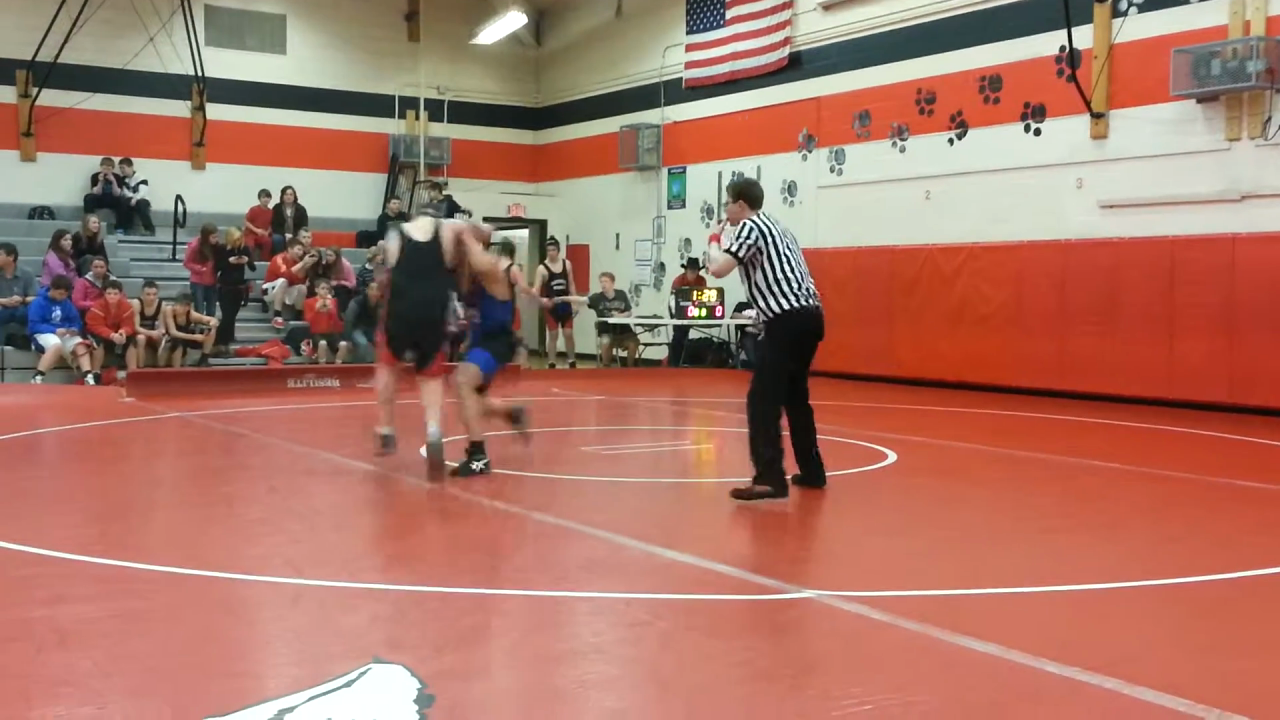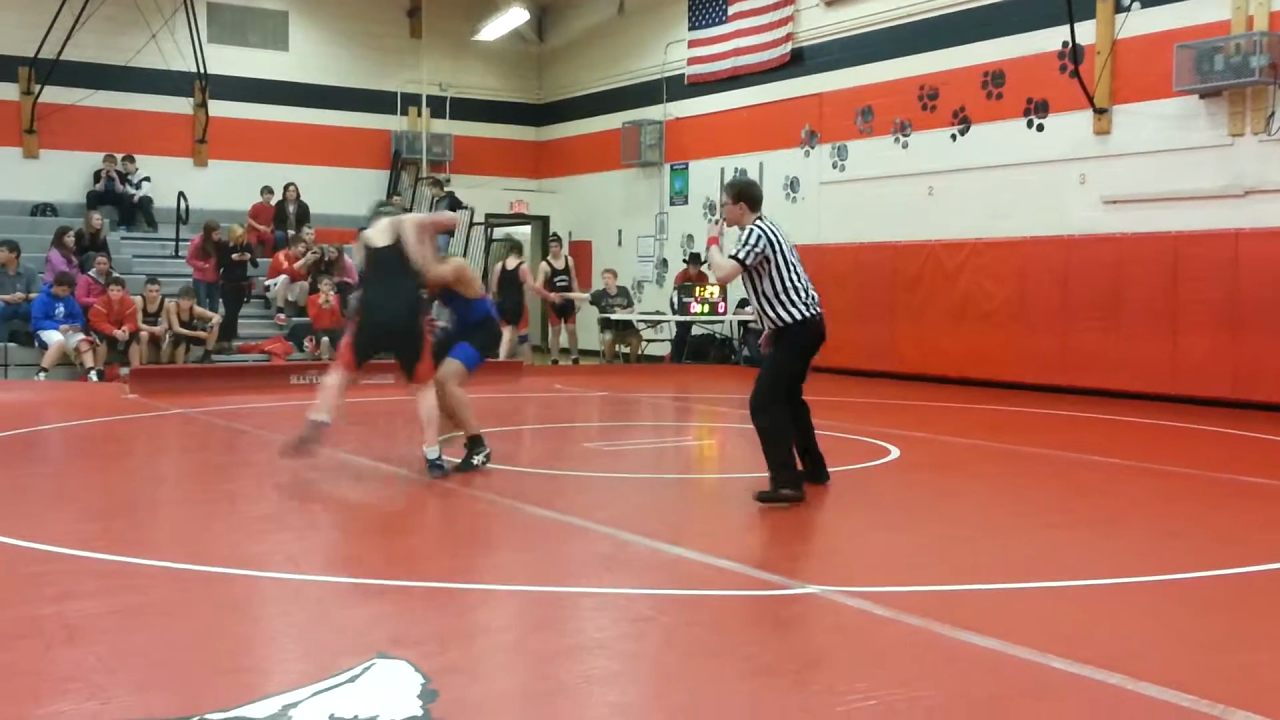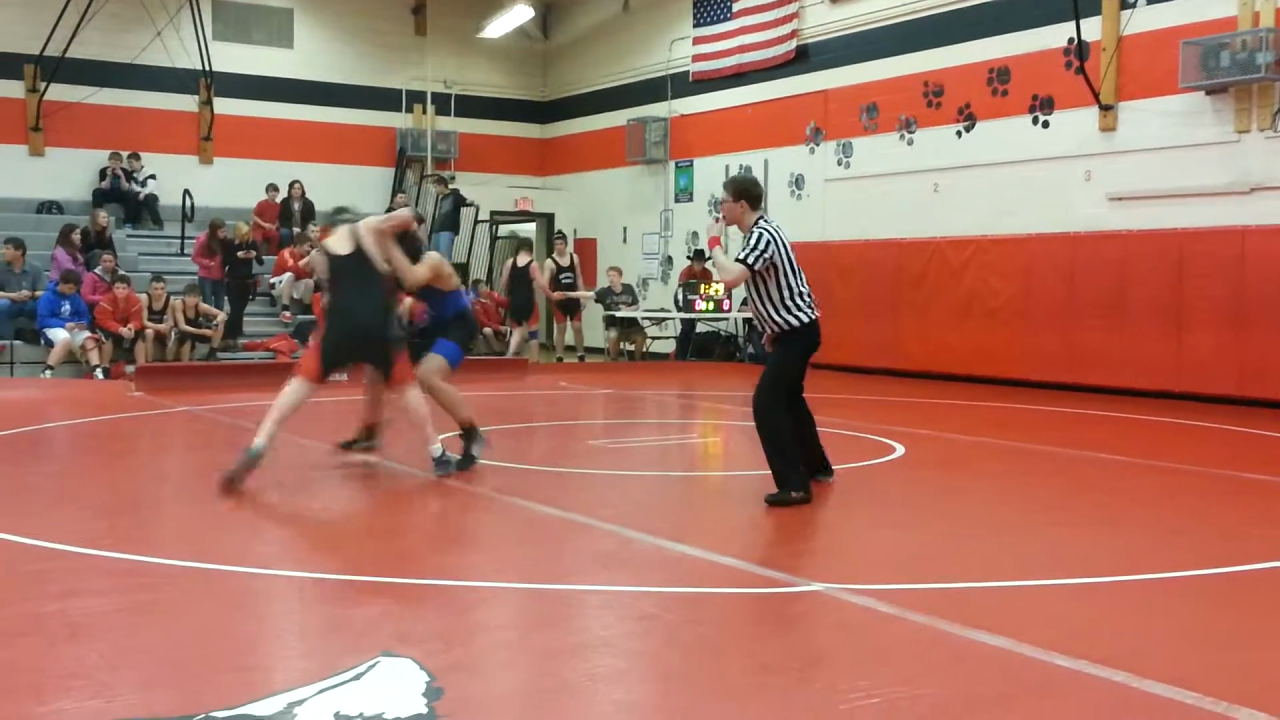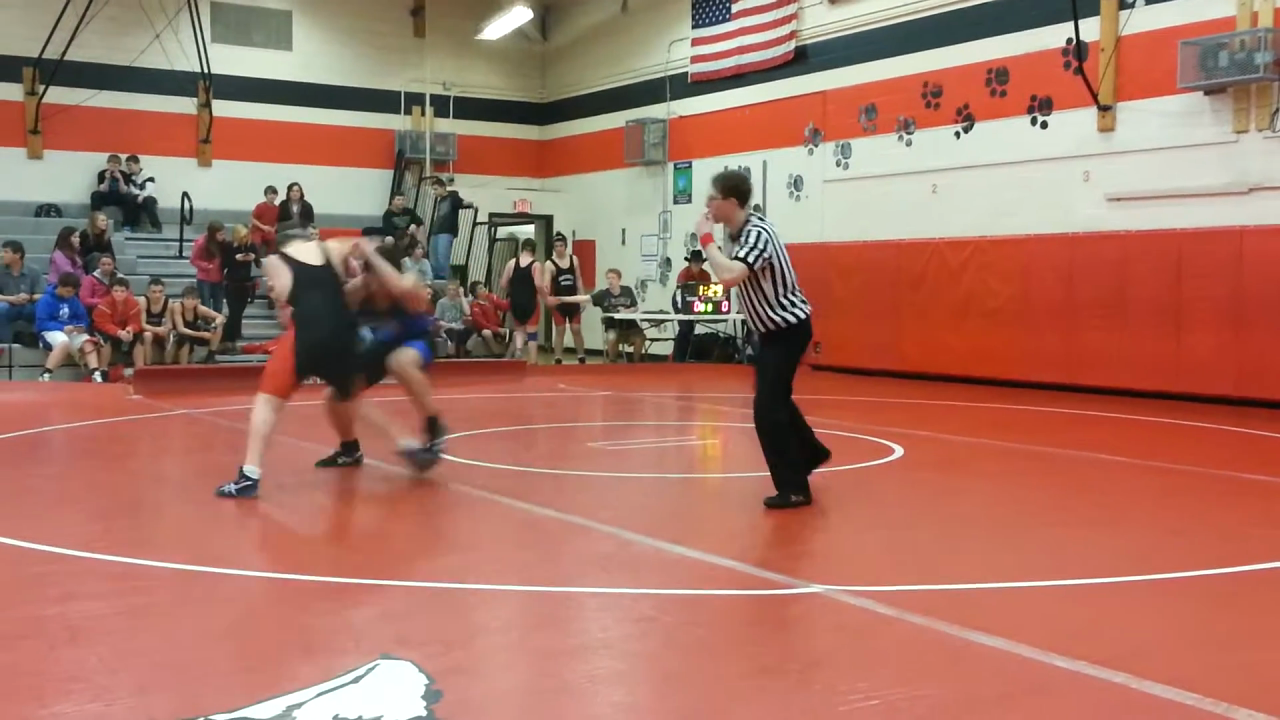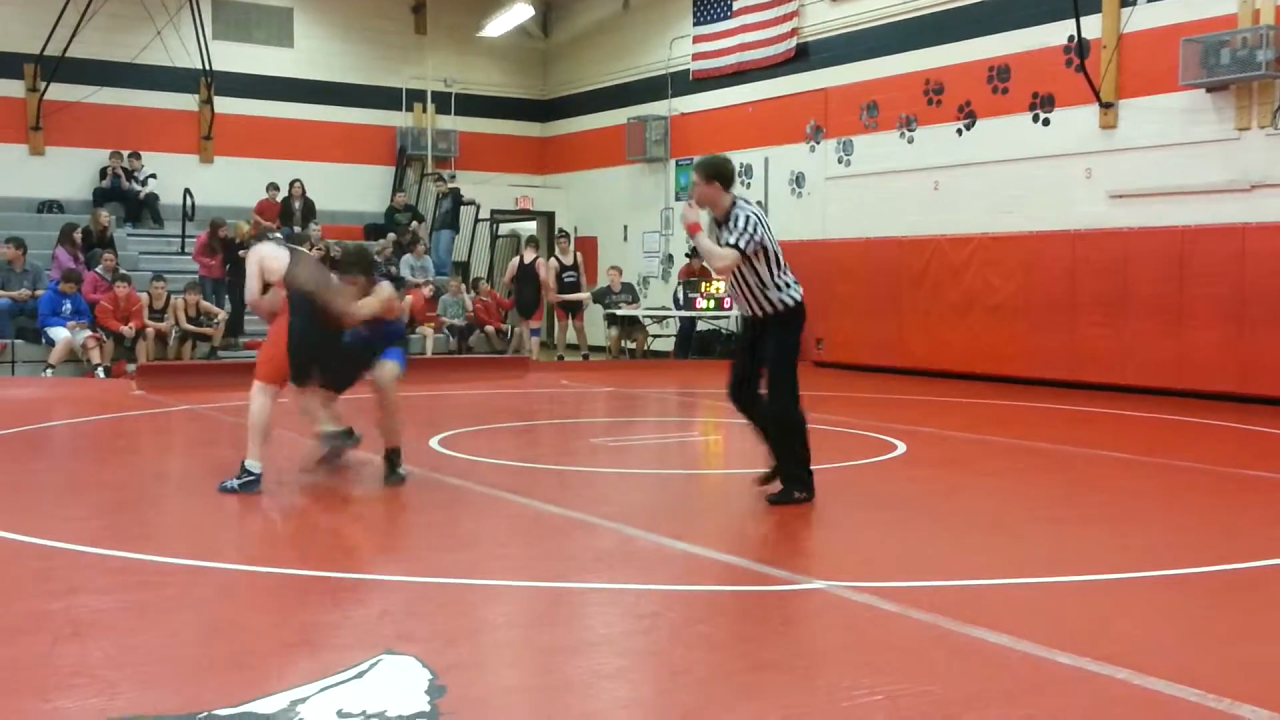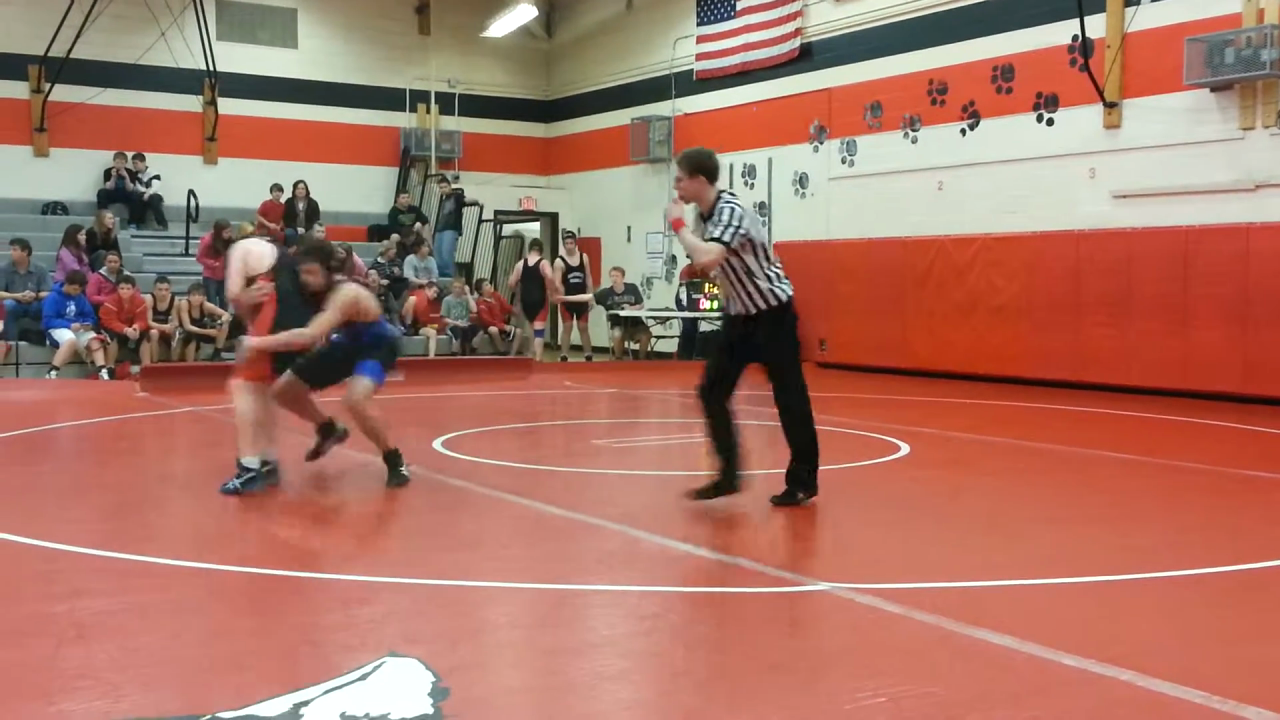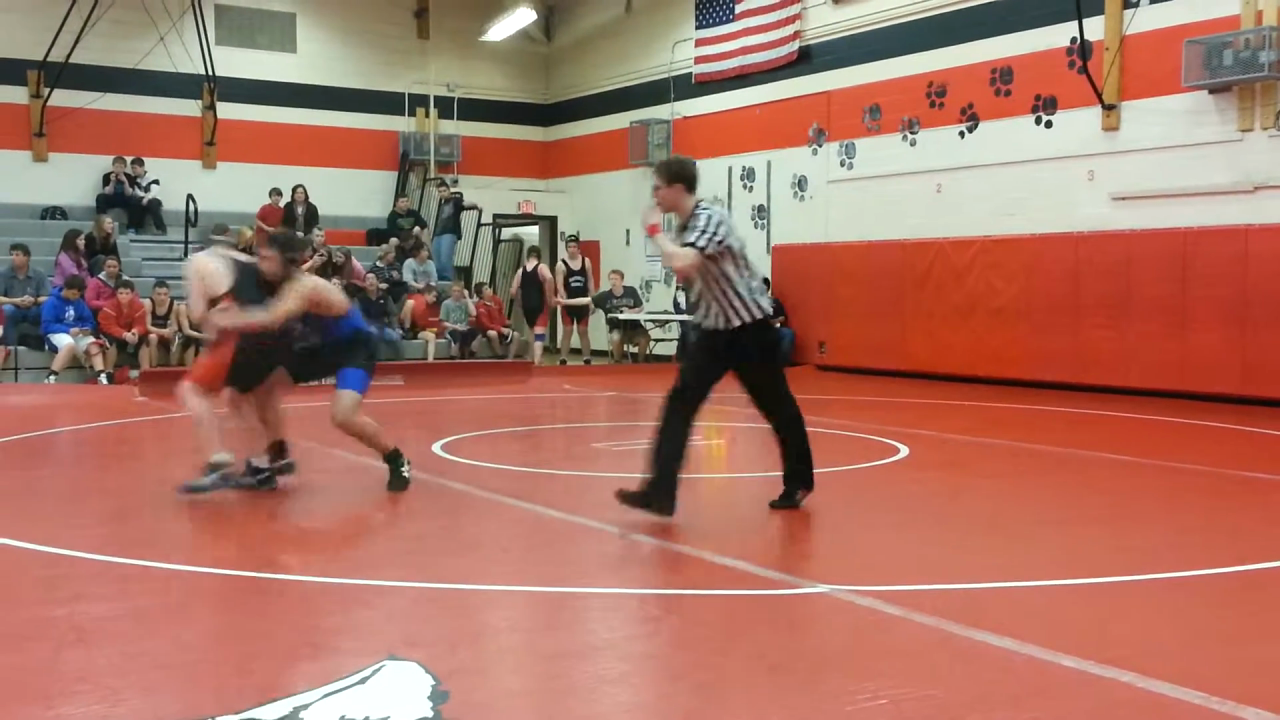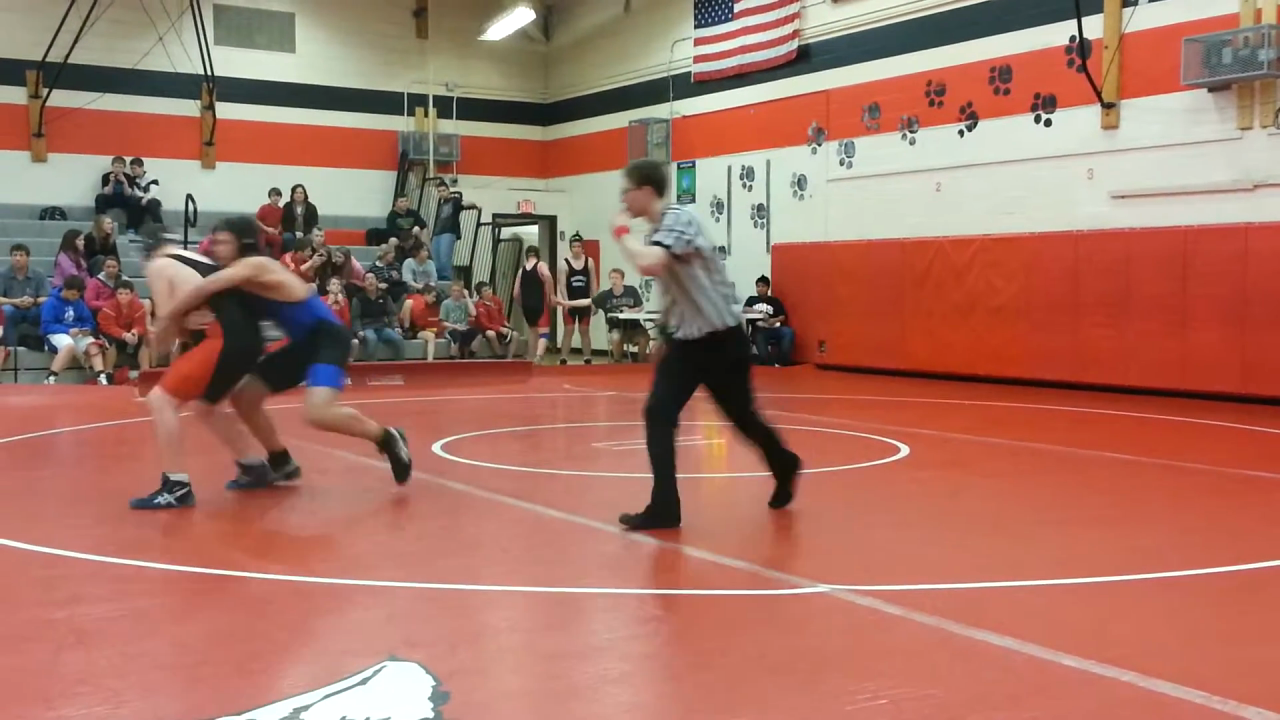
dt=0.1s
person 1, frame 1
left shoulder: (751, 228)
right shoulder: (775, 228)
left elbow: (718, 268)
left wrist: (715, 239)
left hip: (789, 322)
right hip: (808, 317)
left knee: (761, 397)
right knee: (793, 397)
left ankle: (770, 478)
right ankle: (811, 470)
person 1, frame 2
left shoulder: (755, 232)
right shoulder: (768, 230)
left elbow: (722, 275)
left wrist: (713, 242)
right wrist: (773, 328)
left hip: (794, 328)
right hip: (807, 324)
left knee: (765, 404)
right knee: (788, 398)
left ankle: (786, 481)
right ankle: (814, 467)
person 1, frame 3
left shoulder: (763, 235)
right shoulder: (756, 233)
left elbow: (730, 278)
left wrist: (714, 242)
left hip: (795, 333)
right hip: (788, 330)
left knee: (766, 405)
right knee: (787, 399)
left ankle: (794, 485)
right ankle: (814, 464)
person 1, frame 4
left shoulder: (757, 233)
right shoulder: (741, 231)
left elbow: (729, 277)
left wrist: (706, 239)
left hip: (787, 330)
right hip: (774, 329)
left knee: (768, 407)
right knee: (776, 399)
left ankle: (793, 488)
right ankle: (811, 453)
person 1, frame 5
left shoulder: (745, 217)
right shoulder: (720, 217)
left elbow: (722, 265)
left wrist: (694, 229)
left hip: (782, 316)
right hip: (755, 316)
left knee: (781, 397)
right knee: (741, 391)
left ankle: (798, 482)
right ankle: (789, 458)
person 1, frame 6
left shoulder: (731, 211)
right shoulder: (705, 213)
left elbow: (707, 260)
left wrist: (678, 224)
left hip: (772, 313)
right hip: (739, 315)
left knee: (789, 396)
right knee: (711, 392)
left ankle: (802, 482)
right ankle: (729, 475)
person 1, frame 7
left shoulder: (710, 218)
right shoulder: (684, 224)
left elbow: (683, 265)
left wrist: (654, 230)
left hip: (751, 328)
right hip: (714, 329)
left knee: (775, 405)
right knee: (680, 402)
left ankle: (799, 481)
right ankle: (660, 492)
person 1, frame 8
left shoulder: (680, 220)
right shoulder: (659, 229)
left elbow: (647, 263)
left wrist: (622, 232)
right wrist: (660, 323)
left hip: (723, 337)
right hip: (686, 340)
left knee: (744, 420)
right knee: (658, 416)
left ankle: (786, 469)
right ankle: (663, 509)
person 2, frame 1
left shoulder: (394, 234)
right shoulder: (447, 226)
left elbow: (389, 280)
left hip: (401, 312)
right hip: (434, 311)
left knee: (386, 367)
right knee: (430, 380)
left ankle: (385, 433)
right ankle: (433, 438)
person 2, frame 2
left shoulder: (362, 240)
right shoulder: (408, 224)
left elbow: (370, 274)
right elbow: (448, 219)
left hip: (372, 313)
right hip: (406, 316)
left knee: (340, 370)
right knee: (424, 385)
left ankle: (315, 426)
right ankle: (433, 458)
person 2, frame 3
left shoulder: (320, 253)
right shoulder: (366, 228)
left elbow: (334, 288)
right elbow: (407, 216)
left hip: (339, 322)
right hip: (378, 323)
left knee: (299, 385)
right knee: (406, 387)
left ankle: (256, 449)
right ankle: (437, 455)
person 2, frame 4
left shoulder: (274, 261)
right shoulder: (332, 249)
left elbow: (284, 300)
left hip: (306, 331)
right hip: (343, 333)
left knee: (267, 401)
right knee: (343, 397)
left ankle: (249, 477)
person 2, frame 5
left shoulder: (258, 252)
right shoulder: (306, 256)
left elbow: (252, 300)
left wrist: (267, 310)
left hip: (297, 315)
right hip: (329, 322)
left knee: (263, 390)
right knee: (303, 384)
left ankle: (251, 471)
right ankle: (332, 432)
person 2, frame 6
left shoulder: (241, 248)
right shoulder: (281, 253)
left elbow: (235, 294)
left wrist: (247, 309)
left hip: (278, 309)
right hip: (301, 316)
left knee: (244, 386)
right knee: (260, 386)
left ankle: (249, 468)
right ankle: (266, 463)
person 2, frame 7
left shoulder: (198, 262)
right shoulder: (250, 263)
left elbow: (198, 315)
left hip: (244, 334)
right hip: (274, 337)
left knee: (191, 390)
right knee: (247, 394)
left ankle: (220, 465)
right ankle: (278, 457)
person 2, frame 8
left shoulder: (157, 265)
right shoulder: (203, 260)
left wrist: (182, 322)
left hip: (224, 339)
right hip: (245, 338)
left knee: (160, 400)
right knee: (204, 407)
left ankle: (177, 486)
right ankle: (256, 467)
person 3, frame 1
left shoulder: (491, 267)
right shoulder: (464, 269)
left elbow: (481, 265)
left wrist: (466, 236)
left hip: (499, 339)
right hip: (481, 338)
left knee: (461, 382)
right knee: (472, 397)
left ankle: (478, 455)
right ankle: (514, 414)
person 3, frame 2
left shoulder: (456, 267)
left elbow: (432, 274)
left hip: (482, 331)
right hip: (462, 329)
left knee: (445, 379)
left ankle: (477, 448)
person 3, frame 3
left shoulder: (432, 261)
right shoulder: (401, 264)
left elbow: (411, 280)
left wrist: (389, 245)
left hip: (458, 326)
right hip: (432, 325)
left knee: (428, 377)
left ankle: (471, 436)
person 3, frame 4
left shoulder: (411, 284)
right shoulder: (362, 285)
left elbow: (400, 287)
left wrist: (370, 254)
left hip: (415, 340)
right hip: (385, 343)
left knee: (401, 363)
right knee: (337, 397)
left ankle: (433, 427)
right ankle: (350, 450)
person 3, frame 5
left shoulder: (384, 292)
left elbow: (360, 312)
left hip: (389, 345)
right hip: (355, 344)
left knee: (383, 380)
right knee: (314, 396)
left ankle: (394, 459)
right ankle: (344, 435)
person 3, frame 6
left shoulder: (346, 295)
right shoulder: (310, 290)
left elbow: (311, 336)
left wrist: (261, 343)
left hip: (377, 348)
right hip: (346, 346)
left knee: (355, 400)
right knee: (282, 391)
left ankle: (394, 460)
right ankle: (328, 429)
person 3, frame 7
left shoulder: (303, 286)
right shoulder: (281, 285)
left elbow: (270, 321)
left wrist: (223, 323)
left hip: (356, 347)
right hip: (325, 345)
left knee: (343, 417)
left ankle: (396, 460)
person 3, frame 8
left shoulder: (254, 267)
right shoulder: (242, 275)
left elbow: (205, 287)
left wrist: (167, 317)
left hip: (328, 339)
right hip: (305, 343)
left knee: (317, 413)
right knee: (243, 397)
left ankle: (387, 440)
